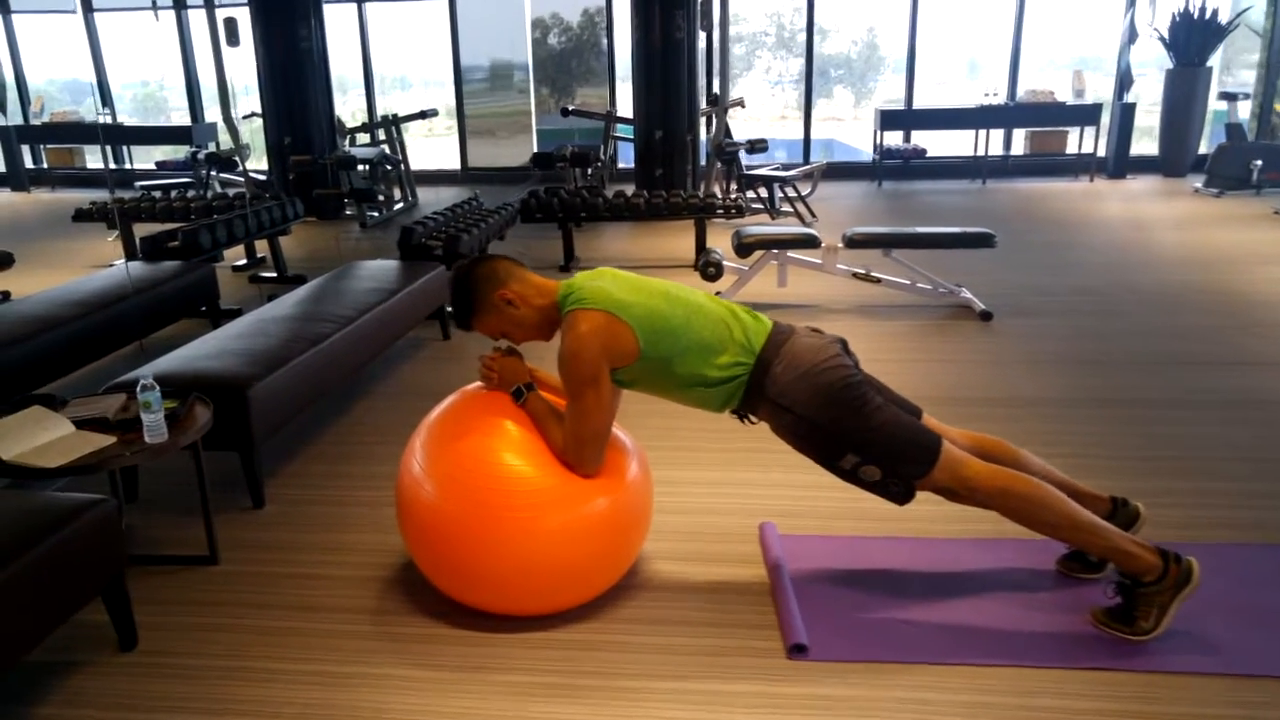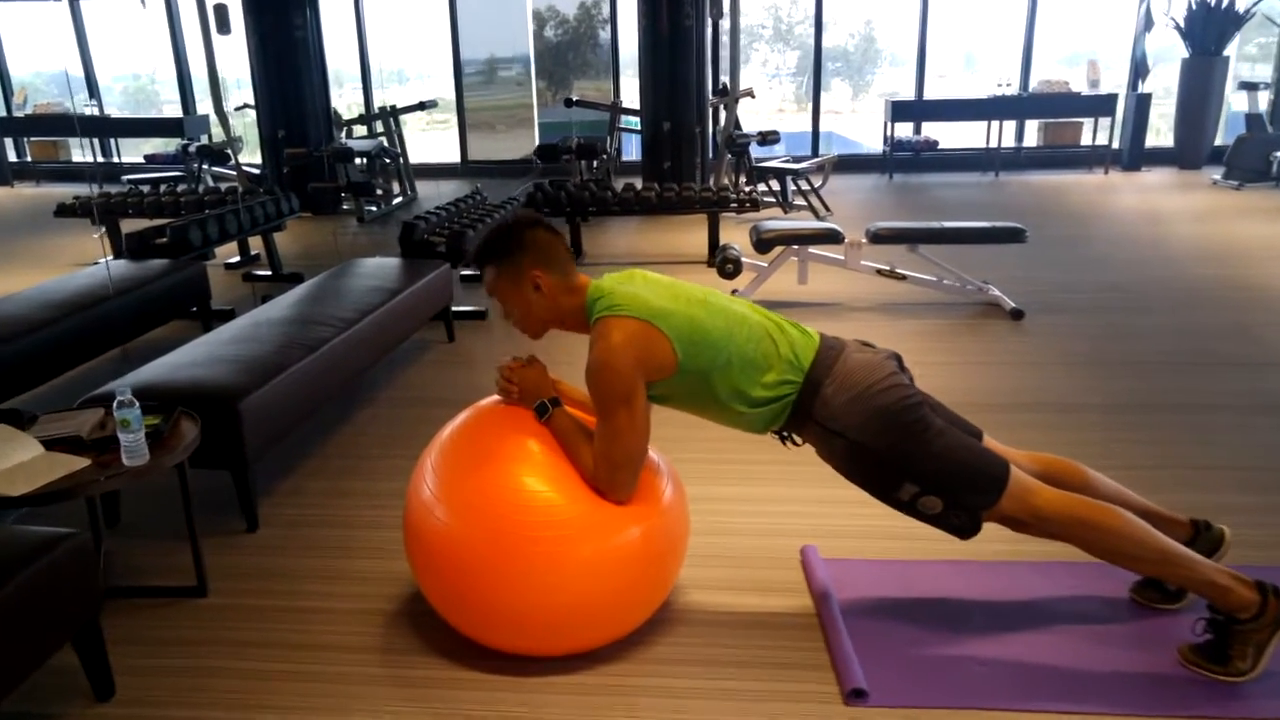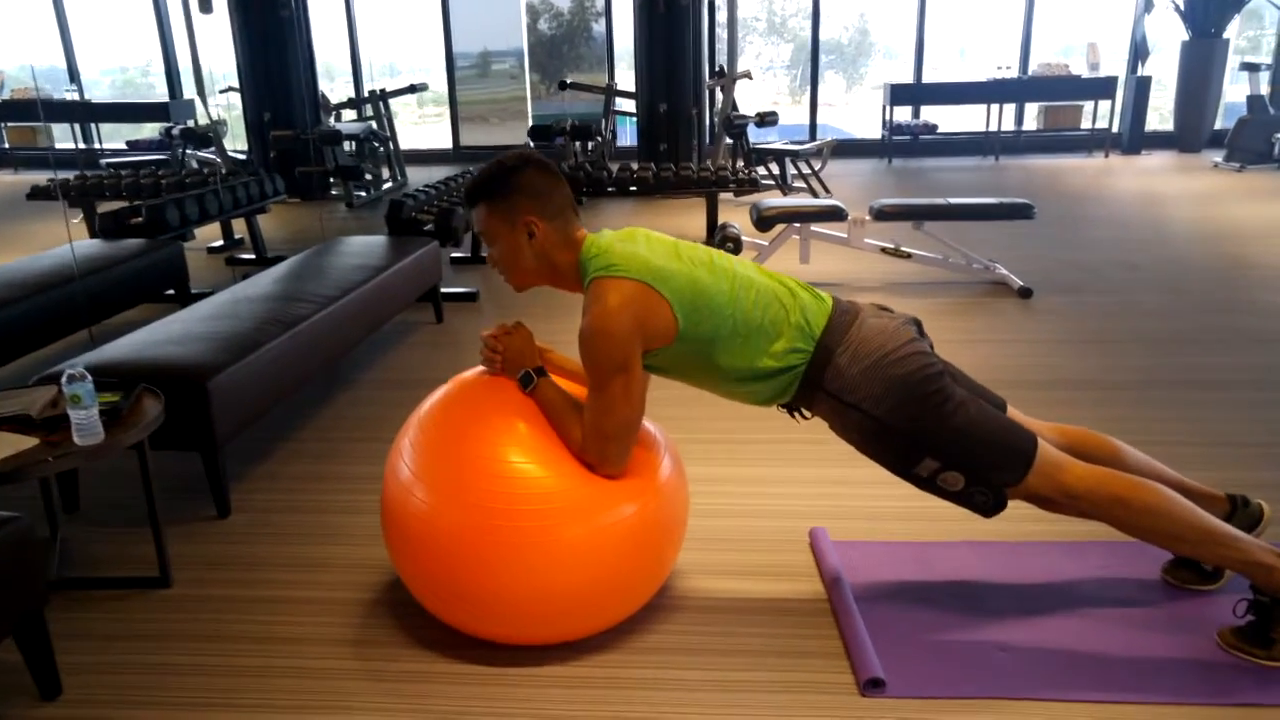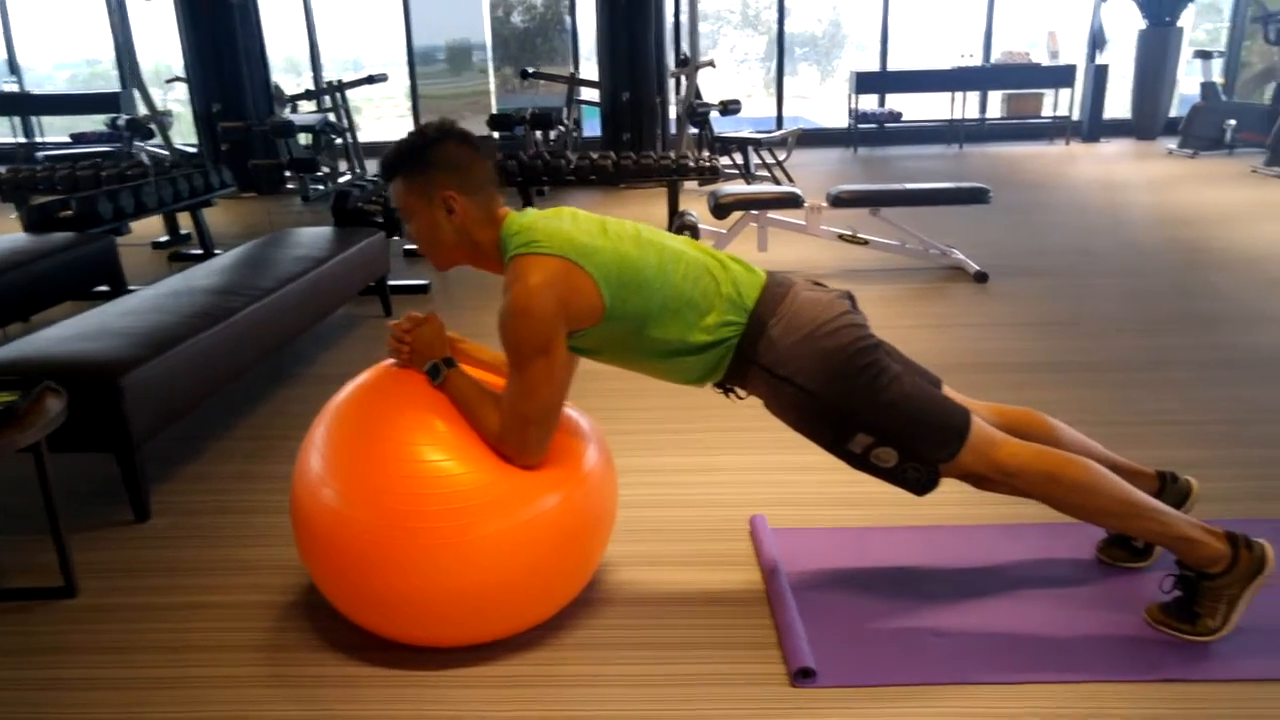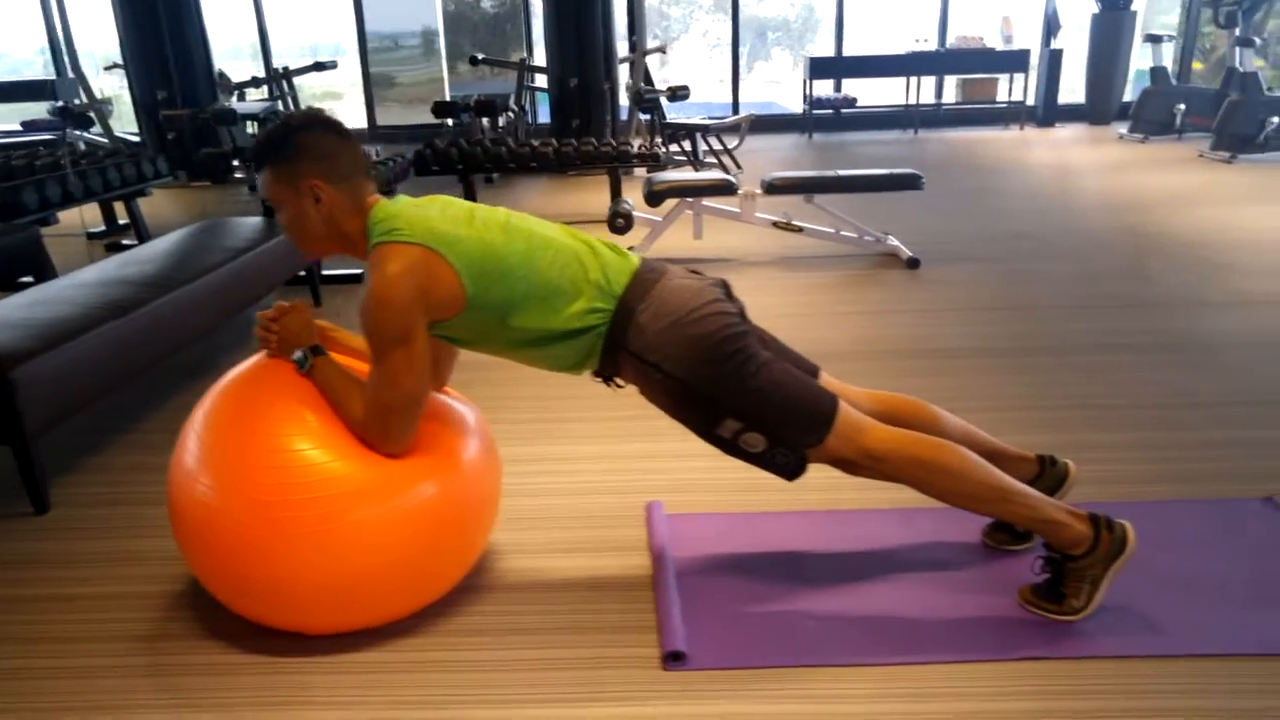
dt=0.5s
person 1, frame 1
left shoulder: (582, 332)
right shoulder: (589, 283)
left elbow: (585, 457)
right elbow: (601, 402)
left wrist: (522, 389)
right wrist: (529, 381)
left hip: (793, 388)
right hip: (796, 355)
left knee: (961, 477)
right knee: (948, 445)
left ankle: (1153, 567)
right ankle: (1105, 510)
person 1, frame 2
left shoulder: (613, 345)
right shoulder: (622, 286)
left elbow: (617, 481)
right elbow: (634, 410)
left wrist: (544, 405)
right wrist: (555, 391)
left hip: (845, 411)
right hip: (843, 369)
left knee: (1029, 504)
right knee: (1016, 469)
right ankle: (1185, 532)
person 1, frame 3
left shoulder: (610, 307)
right shoulder: (617, 247)
left elbow: (607, 454)
right elbow: (623, 389)
left wrist: (530, 374)
right wrist: (542, 358)
left hip: (858, 379)
right hip: (858, 339)
left knee: (1059, 483)
right knee: (1040, 442)
person 1, frame 4
left shoulder: (532, 285)
right shoulder: (543, 228)
left elbow: (524, 444)
right elbow: (546, 374)
left wrist: (438, 368)
right wrist: (449, 348)
left hip: (790, 353)
right hip: (787, 313)
left knee: (989, 459)
right knee: (973, 424)
right ankle: (1151, 487)
person 1, frame 5
left shoulder: (395, 275)
right shoulder: (415, 216)
left elbow: (392, 433)
right elbow: (431, 369)
left wrist: (308, 357)
right wrist: (329, 338)
left hip: (662, 337)
right hip: (665, 297)
left knee: (862, 445)
right knee: (850, 408)
left ankle: (1081, 535)
right ankle: (1032, 470)
